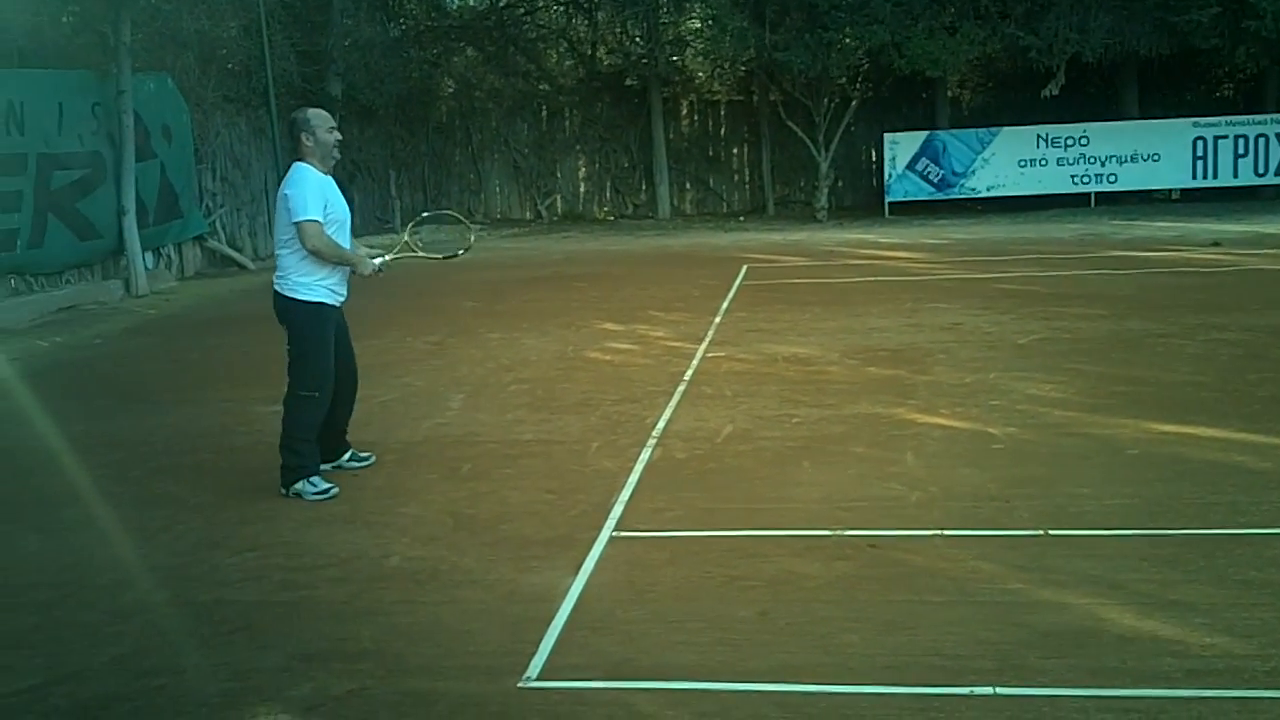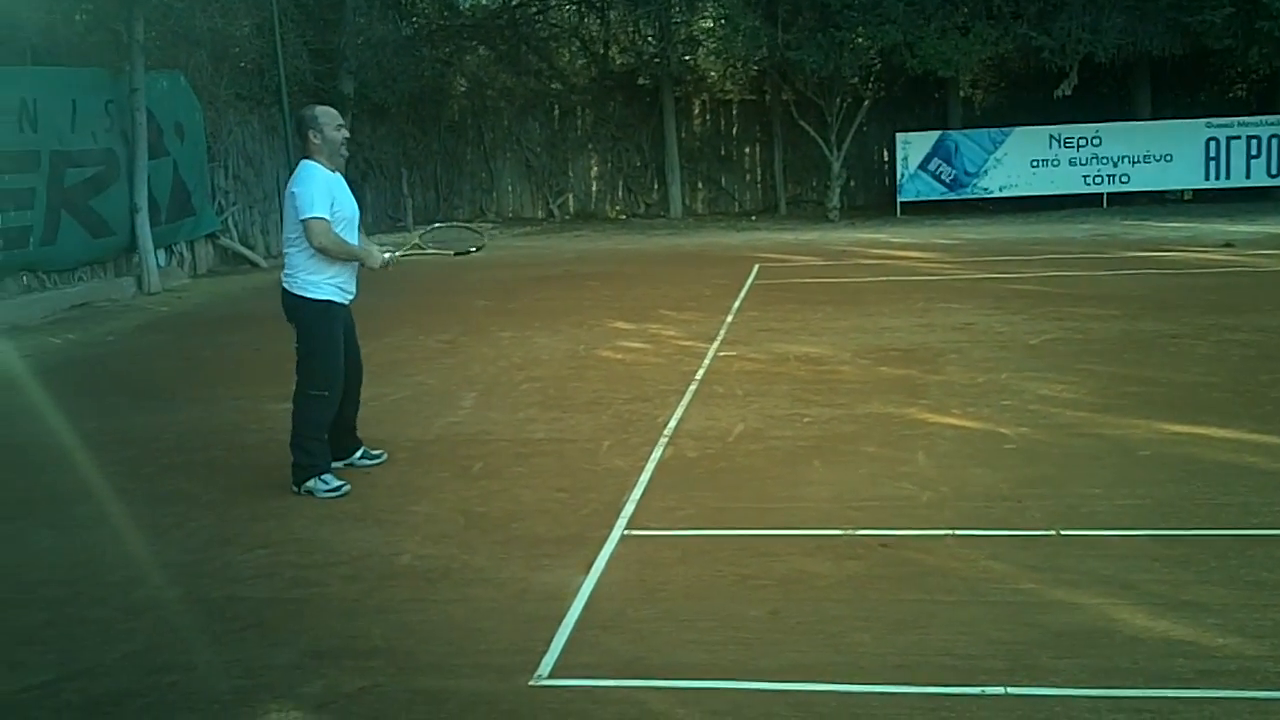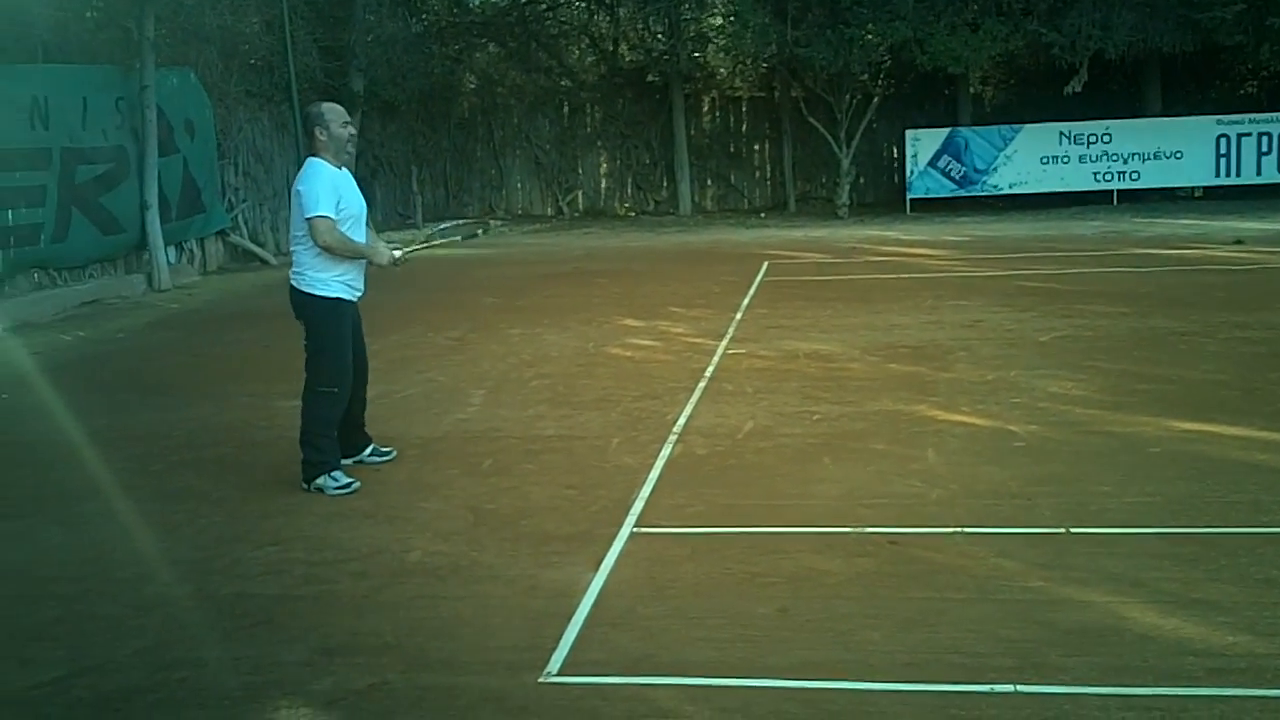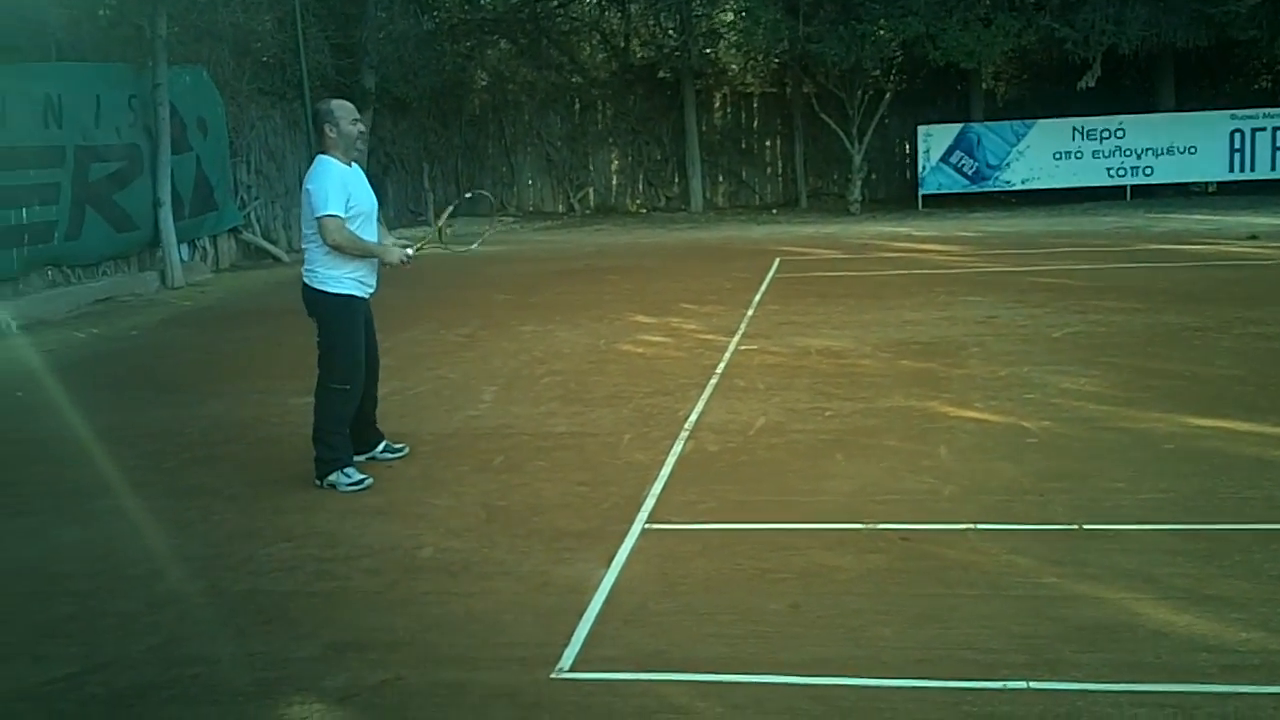
dt=0.1s
person 1, frame 1
left shoulder: (324, 180)
right shoulder: (304, 181)
right elbow: (314, 240)
left wrist: (361, 253)
right wrist: (356, 261)
left hip: (325, 300)
right hip: (304, 301)
left knee: (343, 378)
right knee: (310, 387)
left ankle: (332, 450)
right ankle: (297, 474)
person 1, frame 2
left shoulder: (334, 177)
right shoulder: (311, 179)
left elbow: (345, 229)
right elbow: (320, 238)
left wrist: (370, 248)
right wrist: (365, 256)
left hip: (334, 298)
right hip: (312, 299)
left knee: (348, 376)
right knee: (319, 386)
left ankle: (344, 447)
right ankle: (309, 472)
person 1, frame 3
left shoulder: (342, 174)
right shoulder: (317, 177)
left elbow: (355, 224)
right elbow: (325, 237)
left wrist: (379, 245)
right wrist: (371, 253)
left hip: (342, 295)
right hip: (321, 296)
left knee: (354, 375)
right knee: (328, 381)
left ankle: (353, 444)
right ankle: (319, 469)
person 1, frame 4
left shoulder: (353, 171)
right shoulder: (326, 174)
left elbow: (367, 221)
right elbow: (334, 235)
left wrist: (391, 243)
right wrist: (382, 252)
left hip: (354, 292)
right hip: (333, 293)
left knee: (365, 372)
right knee: (341, 378)
left ankle: (366, 441)
right ankle: (332, 466)
